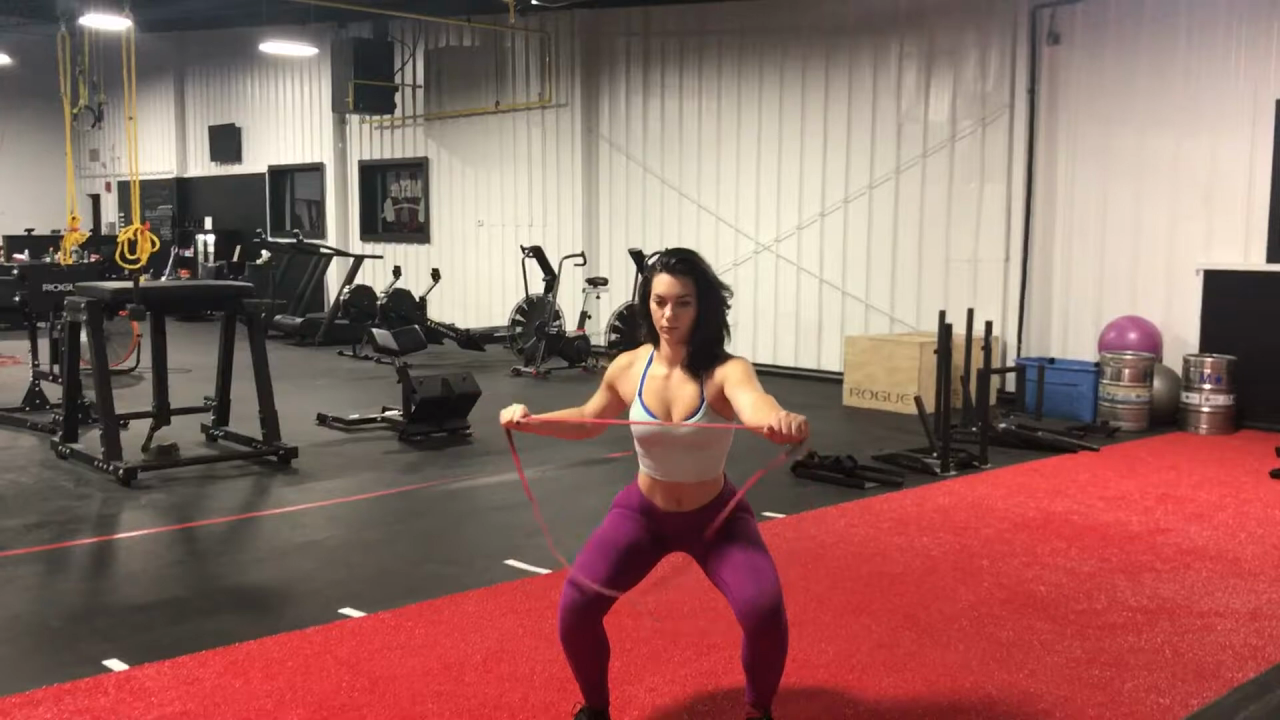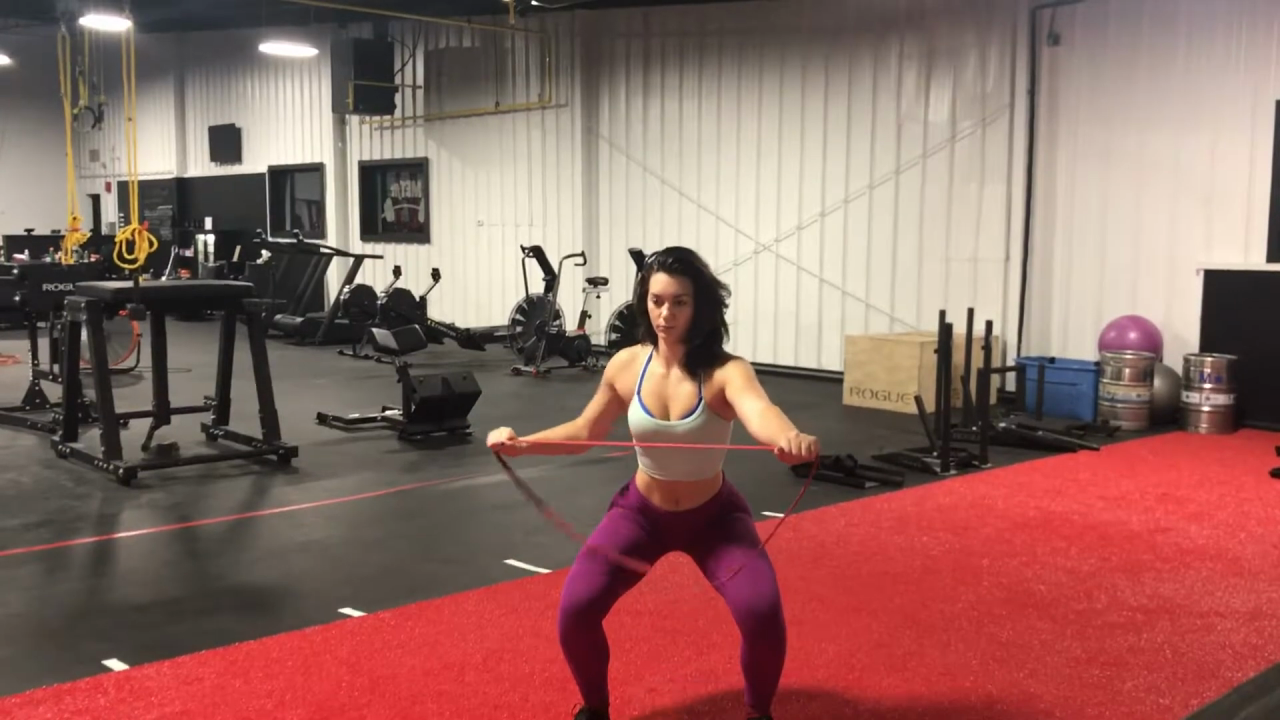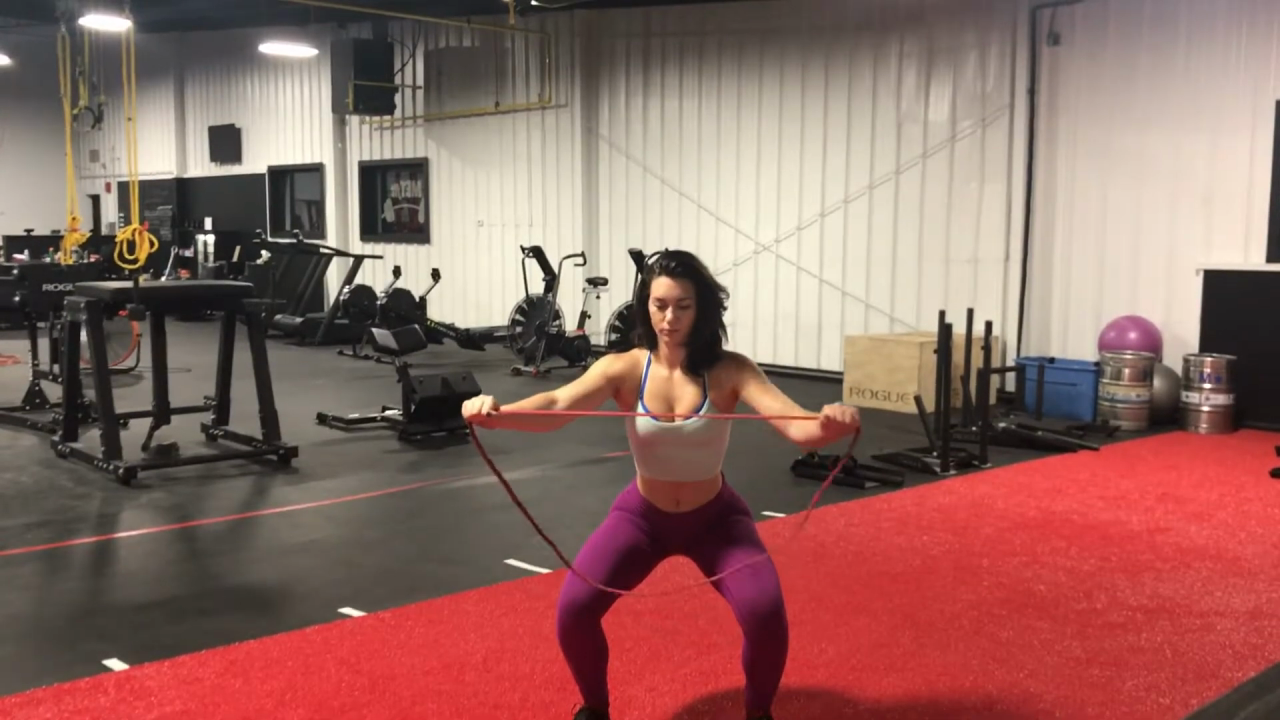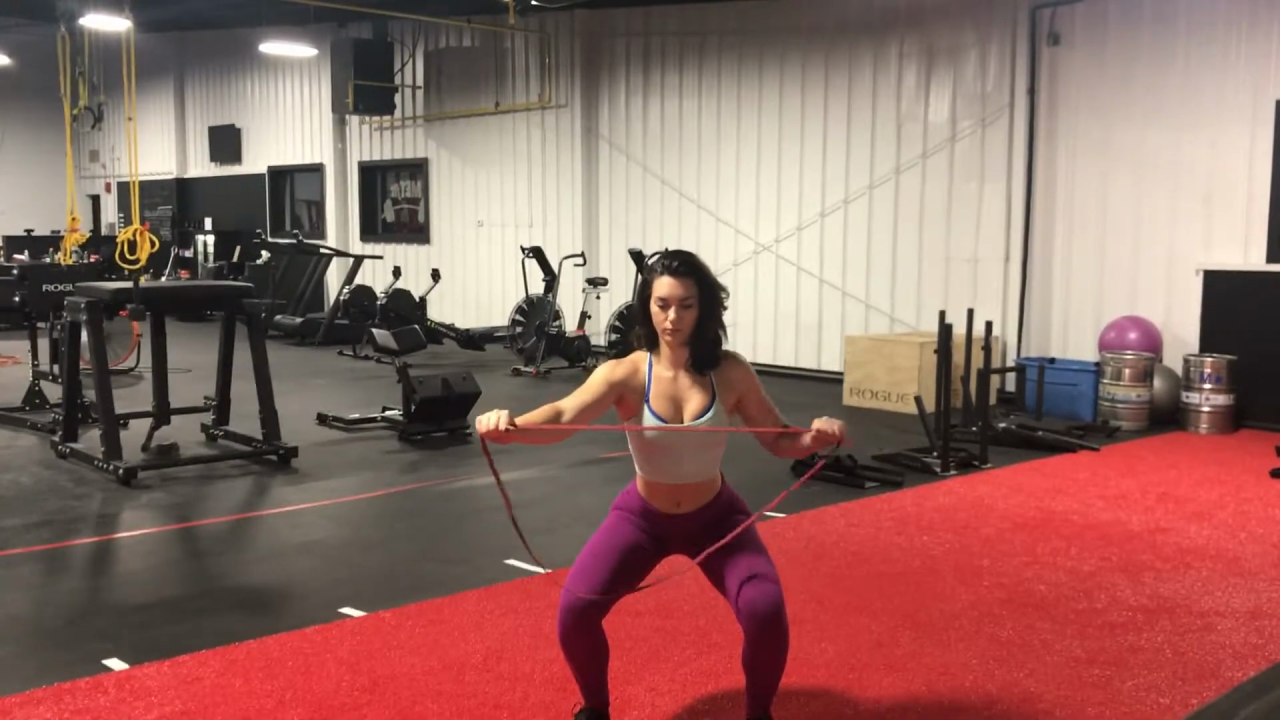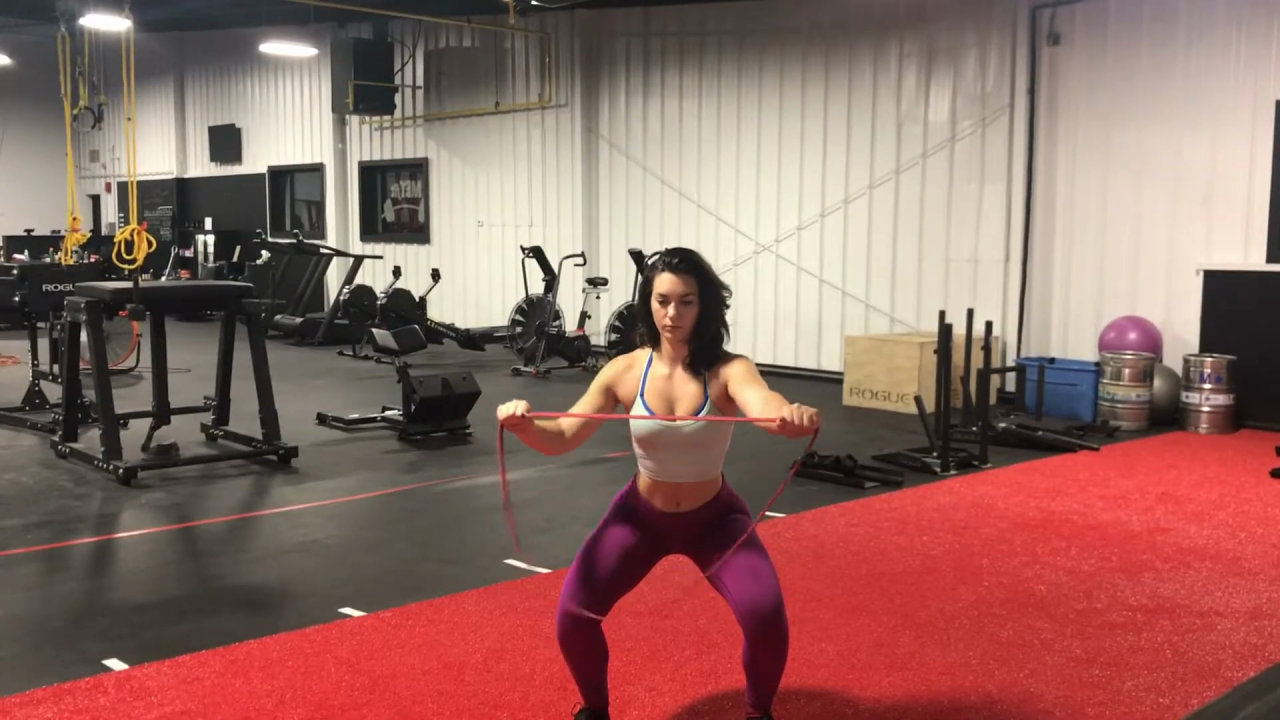
dt=1s
person 1, frame 1
left shoulder: (728, 371)
right shoulder: (627, 367)
left elbow: (756, 403)
right elbow: (592, 420)
left wrist: (780, 420)
right wrist: (532, 421)
left hip: (715, 516)
right hip: (642, 511)
left knee: (765, 612)
right knee: (577, 607)
person 1, frame 2
left shoulder: (727, 371)
right shoulder: (627, 365)
left elbow: (760, 412)
right elbow: (586, 431)
left wrist: (791, 438)
right wrist: (522, 442)
left hip: (714, 516)
right hip: (641, 510)
left knee: (762, 614)
right knee: (575, 609)
person 1, frame 3
left shoulder: (730, 371)
right shoulder: (622, 369)
left elbow: (796, 425)
right elbow: (557, 406)
left wrist: (832, 422)
right wrist: (496, 414)
left hip: (715, 517)
right hip: (642, 514)
left knee: (766, 613)
right knee: (574, 608)
person 1, frame 4
left shoulder: (732, 372)
right shoulder: (624, 373)
left elbow: (781, 442)
right elbow: (564, 415)
left wrist: (819, 436)
right wrist: (511, 426)
left hip: (716, 517)
right hip: (642, 515)
left knee: (767, 615)
right knee: (575, 609)
person 1, frame 5
left shoulder: (729, 370)
right shoulder: (623, 371)
left elbow: (765, 405)
right elbow: (564, 437)
left wrist: (793, 416)
right wrist: (526, 426)
left hip: (713, 517)
right hip: (640, 514)
left knee: (765, 614)
right knee: (573, 612)
